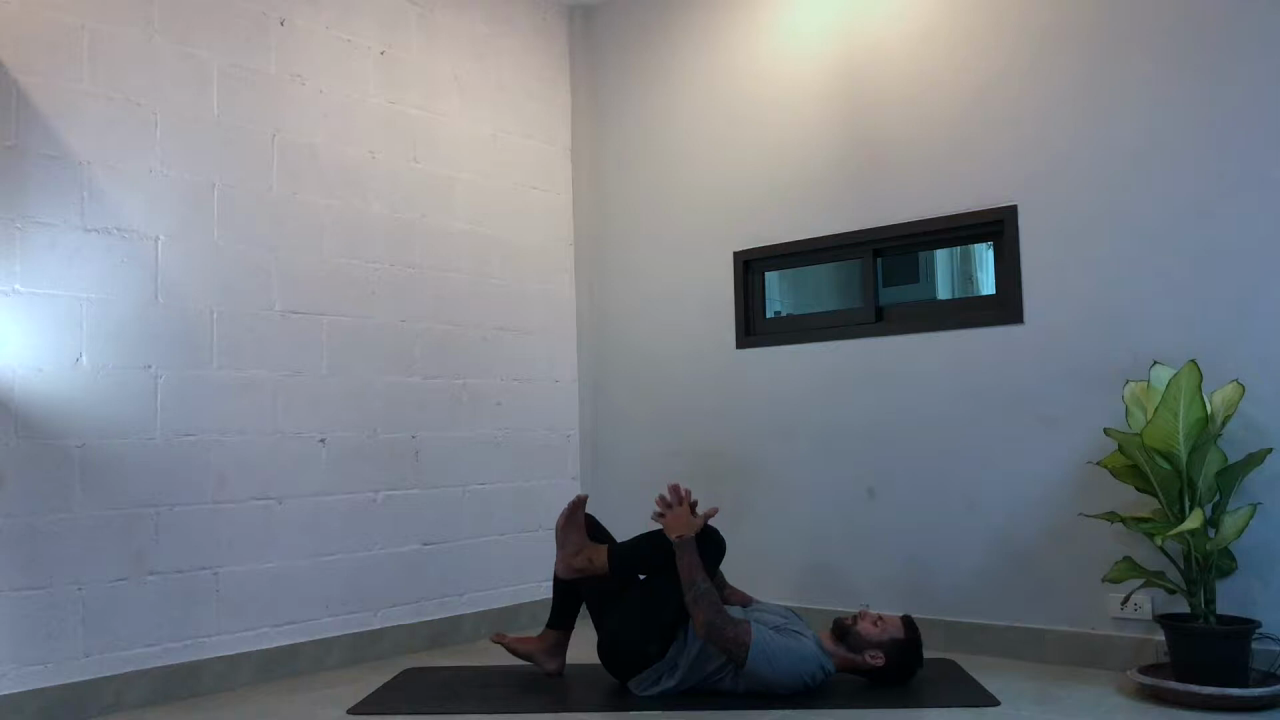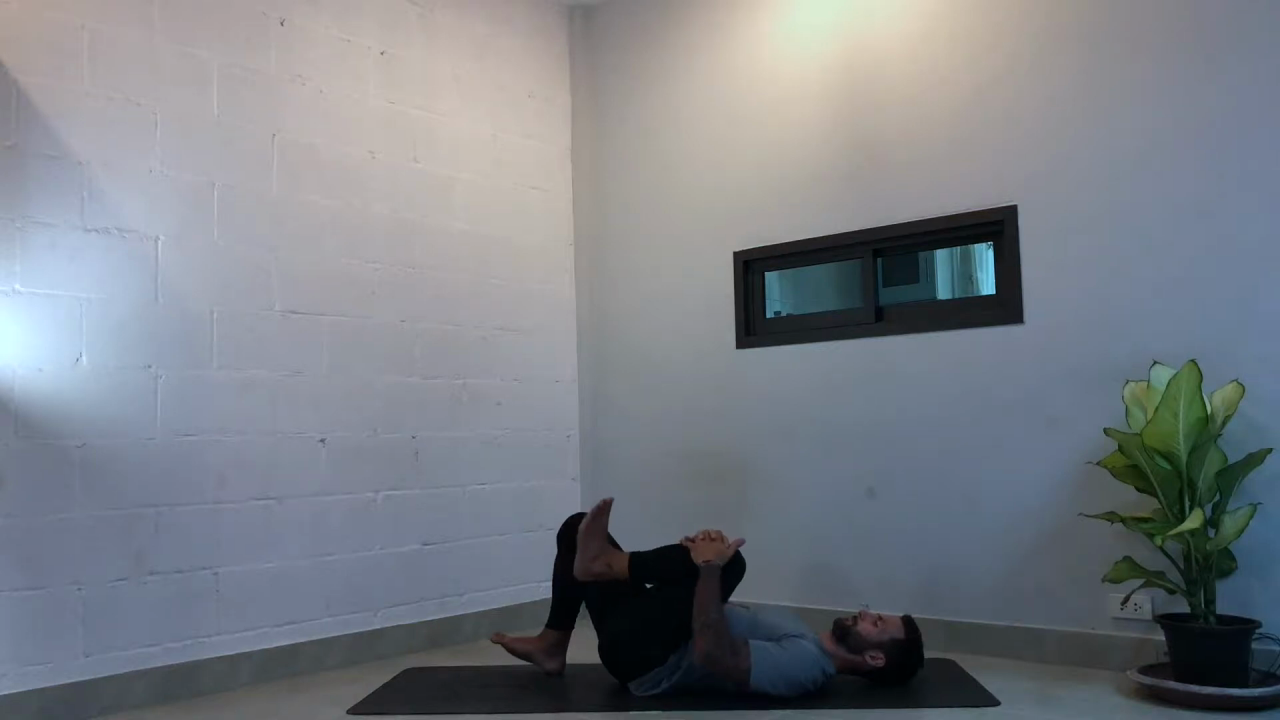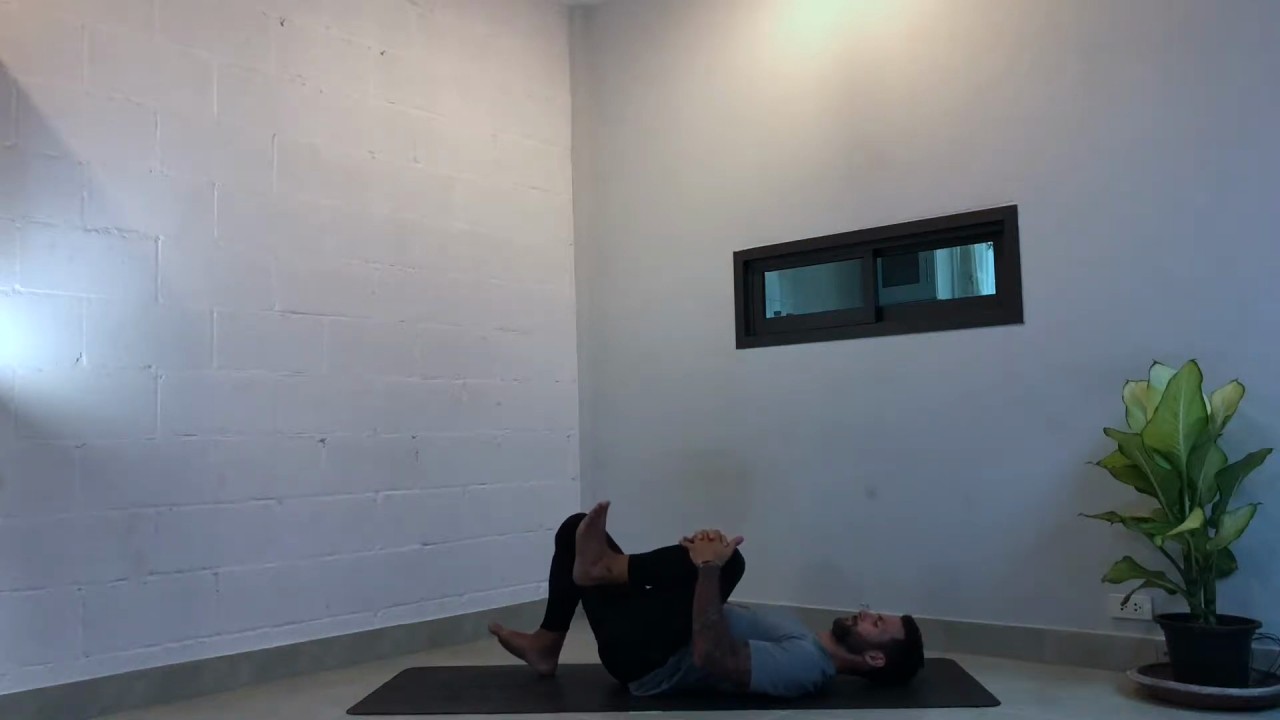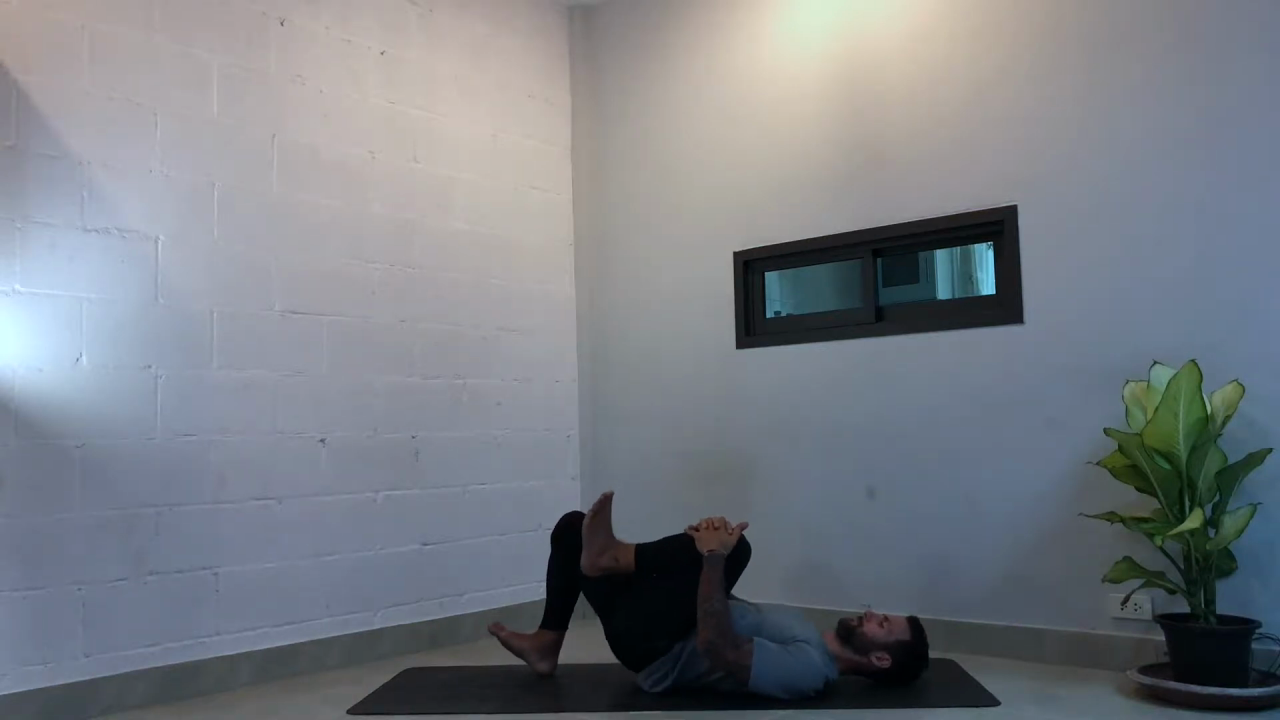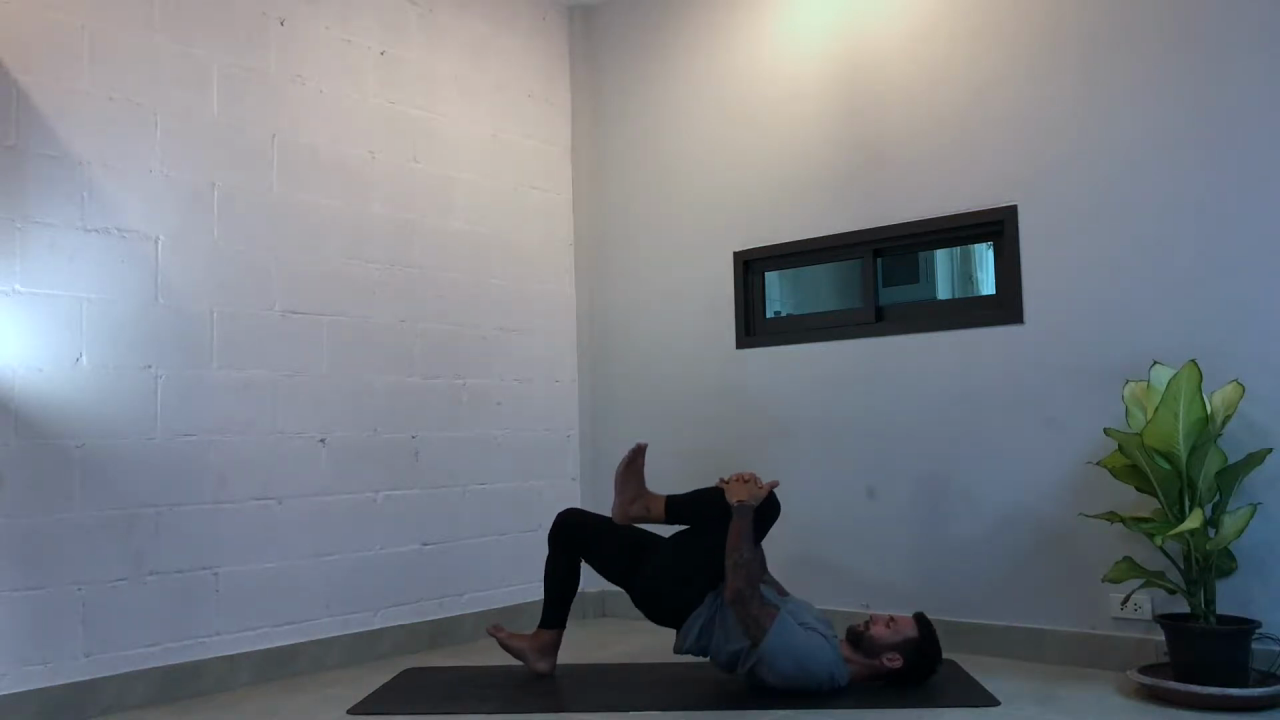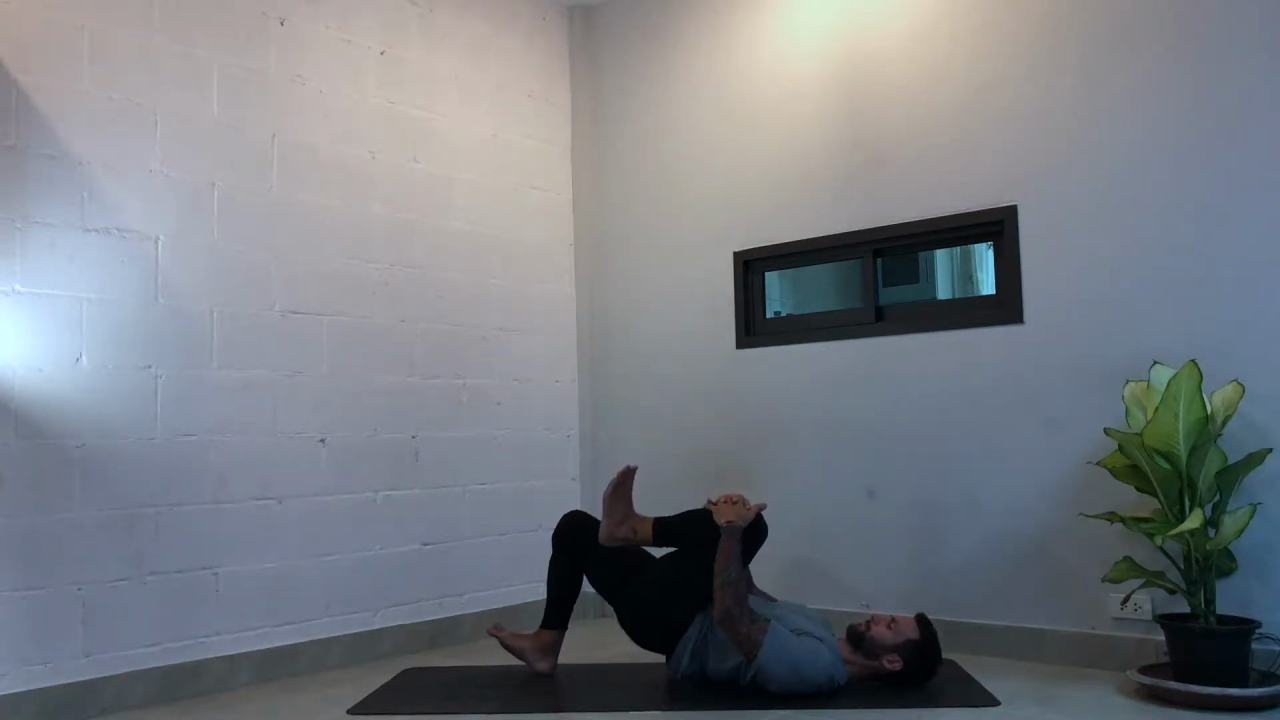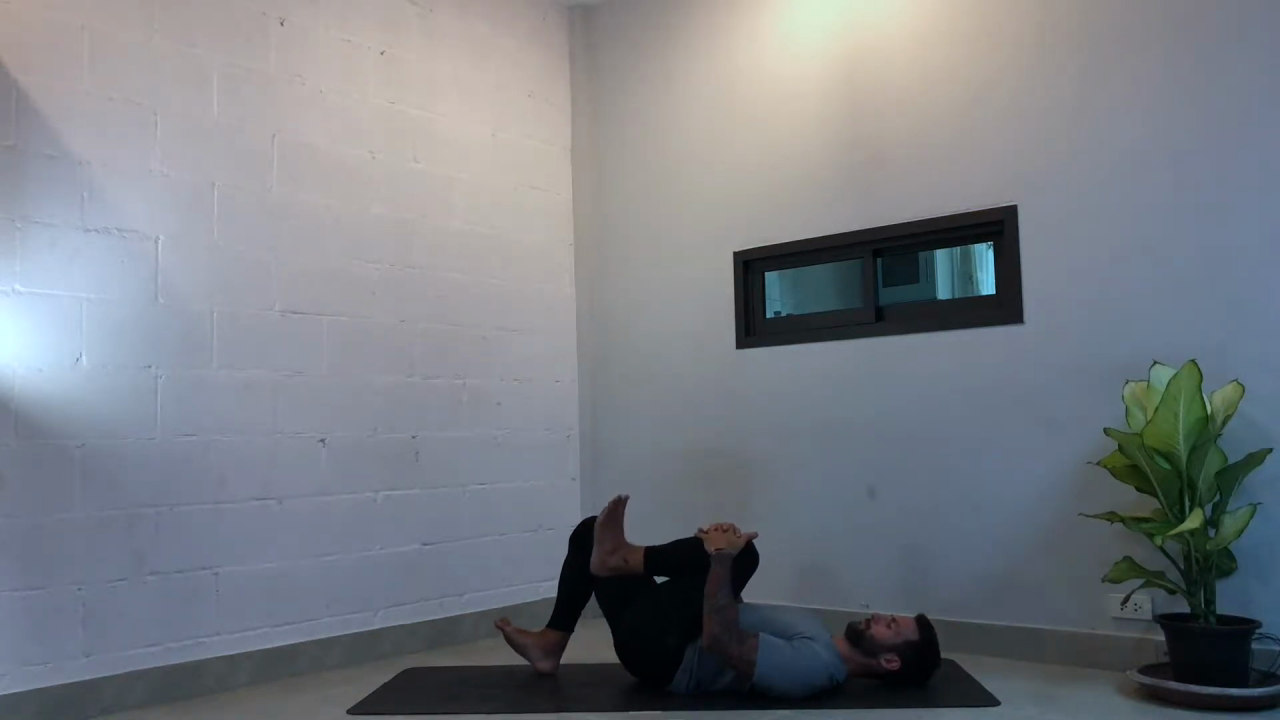
dt=0.7s
person 1, frame 1
left shoulder: (801, 661)
right shoulder: (797, 631)
left elbow: (711, 625)
right elbow: (726, 595)
left wrist: (683, 541)
right wrist: (686, 534)
left hip: (640, 658)
right hip: (645, 635)
left knee: (706, 542)
right knee: (584, 525)
left ankle: (585, 560)
right ankle: (552, 645)
person 1, frame 2
left shoulder: (806, 664)
right shoulder: (802, 639)
left elbow: (711, 654)
right elbow: (721, 616)
left wrist: (710, 568)
right wrist: (708, 563)
left hip: (640, 657)
right hip: (641, 635)
left knee: (728, 563)
right knee: (576, 528)
left ankle: (606, 563)
right ankle: (552, 646)
person 1, frame 3
left shoulder: (806, 664)
right shoulder: (801, 640)
left elbow: (712, 654)
right elbow: (712, 620)
left wrist: (709, 568)
right wrist: (706, 562)
left hip: (640, 657)
right hip: (643, 631)
left knee: (726, 563)
right knee: (576, 528)
left ankle: (605, 568)
right ankle: (546, 645)
person 1, frame 4
left shoulder: (808, 669)
right shoulder: (807, 640)
left elbow: (716, 645)
right elbow: (729, 612)
left wrist: (713, 557)
right wrist: (712, 553)
left hip: (649, 642)
right hip: (662, 627)
left knee: (734, 548)
right knee: (572, 526)
left ankle: (612, 557)
right ankle: (546, 645)
person 1, frame 5
left shoulder: (815, 663)
right shoulder: (824, 642)
left elbow: (741, 595)
right elbow: (763, 584)
left wrist: (742, 510)
right wrist: (746, 509)
left hip: (678, 596)
right hip: (687, 587)
left knee: (762, 505)
right knee: (568, 525)
left ankle: (641, 505)
right ankle: (546, 645)
person 1, frame 6
left shoulder: (816, 666)
right shoulder: (821, 638)
left elbow: (730, 614)
right elbow: (750, 597)
left wrist: (730, 531)
right wrist: (729, 532)
left hip: (667, 622)
right hip: (679, 611)
left knee: (748, 526)
right knee: (573, 526)
left ankle: (630, 529)
right ankle: (546, 647)
person 1, frame 7
left shoulder: (816, 667)
right shoulder: (817, 638)
left elbow: (719, 640)
left wrist: (721, 558)
right wrist: (722, 553)
left hip: (658, 651)
right hip: (665, 632)
left knee: (740, 556)
right knee: (589, 531)
left ankle: (622, 558)
right ankle: (550, 646)
